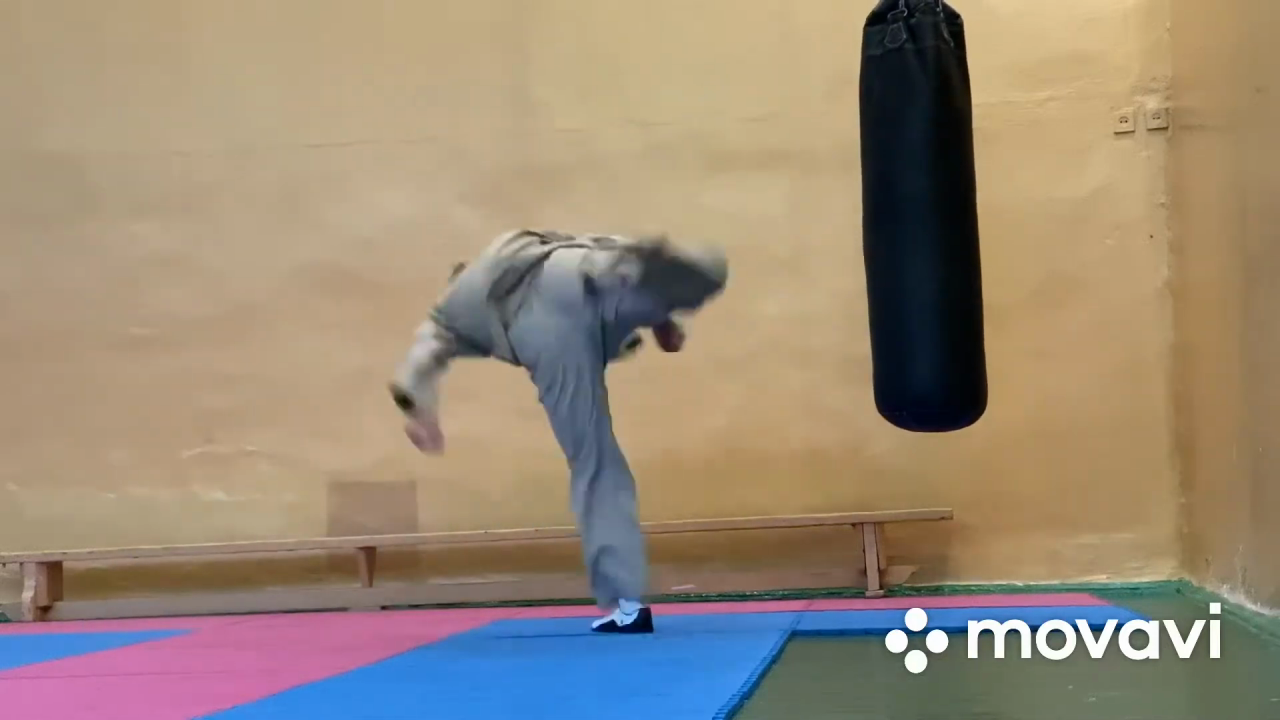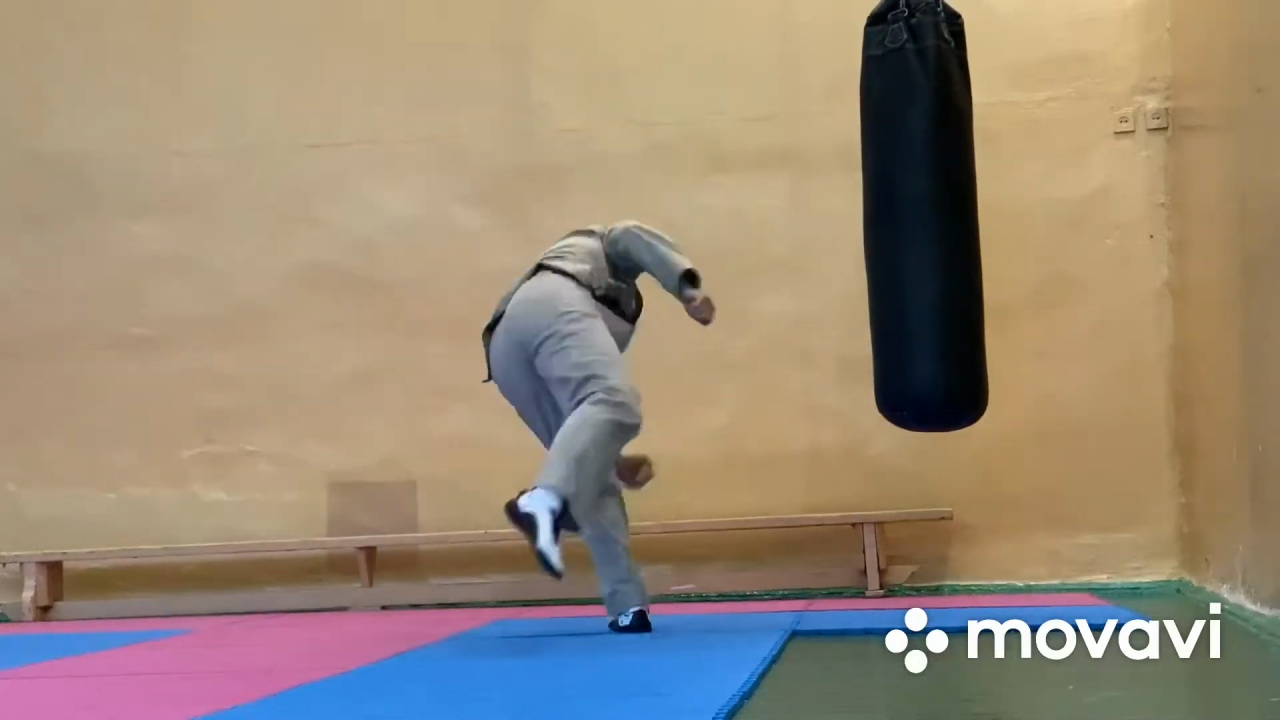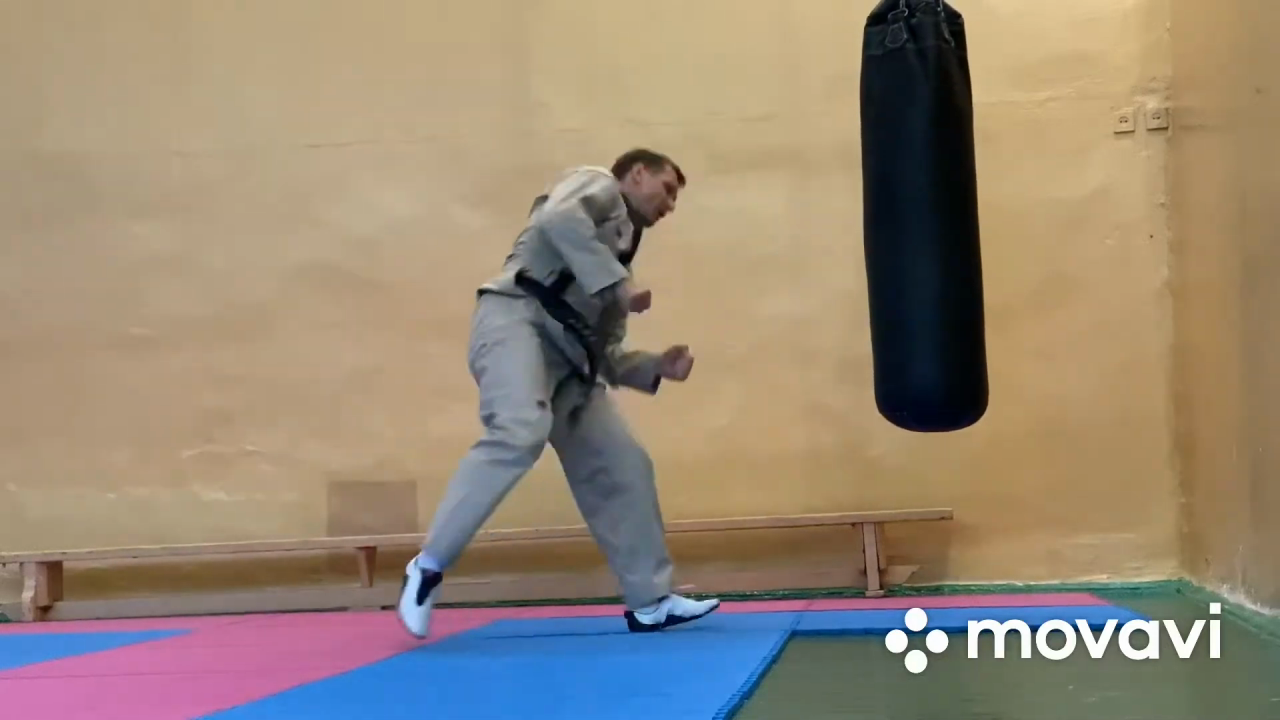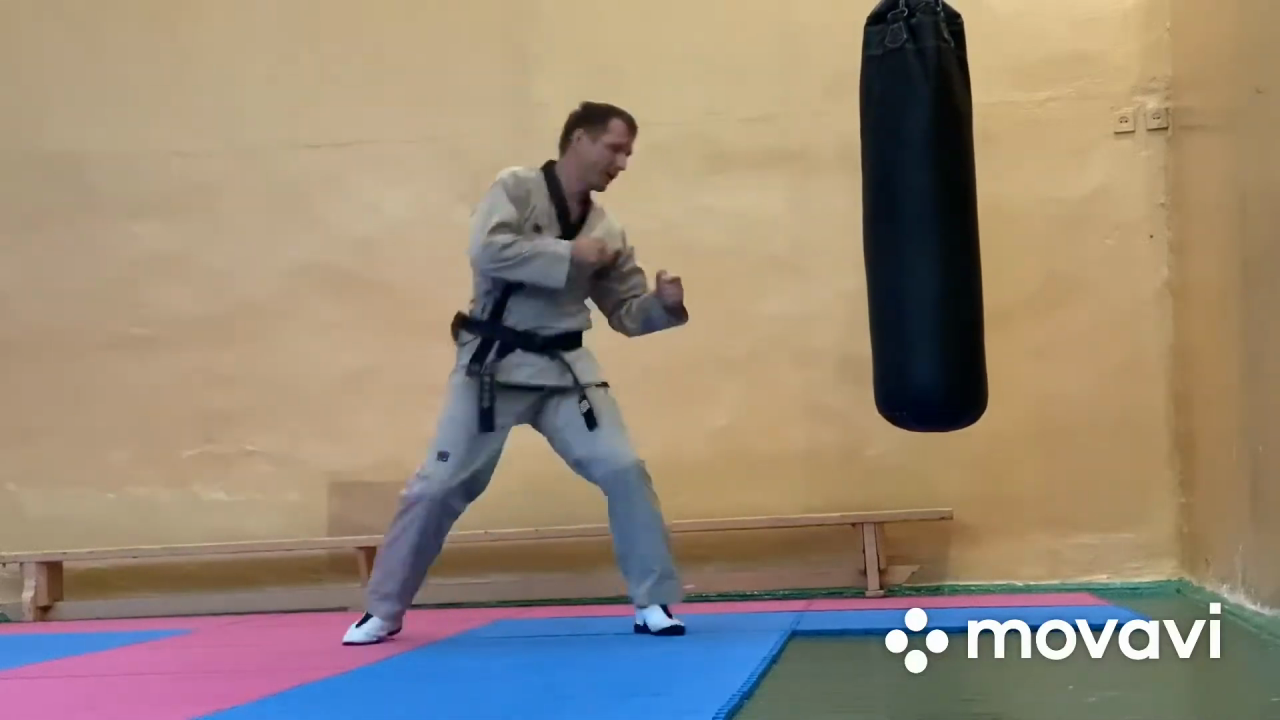
dt=0.2s
person 1, frame 1
left shoulder: (449, 311)
right shoulder: (526, 246)
left elbow: (423, 356)
right elbow: (609, 248)
left wrist: (416, 405)
right wrist: (663, 319)
left hip: (536, 335)
left knee: (597, 470)
left ankle: (627, 603)
person 1, frame 2
right shoulder: (592, 249)
left elbow: (567, 423)
right elbow: (634, 242)
left wrist: (618, 460)
right wrist: (688, 284)
right hip: (559, 306)
right knee: (613, 403)
left ankle: (628, 605)
right ankle: (545, 500)
person 1, frame 3
left shoulder: (624, 247)
right shoulder: (595, 183)
left elbow: (608, 347)
right elbow: (561, 218)
left wrist: (658, 370)
right wrist: (615, 284)
left hip: (567, 347)
right hip: (517, 318)
left knee: (623, 467)
right knee: (518, 436)
left ankle: (652, 600)
right ankle: (429, 565)
person 1, frame 4
left shoulder: (607, 230)
right shoulder: (514, 187)
left elbow: (629, 314)
right elbow: (490, 253)
left wrist: (665, 305)
right wrist: (569, 254)
left hip: (564, 367)
right hip: (494, 362)
left knee: (624, 470)
right knee: (443, 484)
left ankle: (653, 603)
right ankle: (384, 610)
